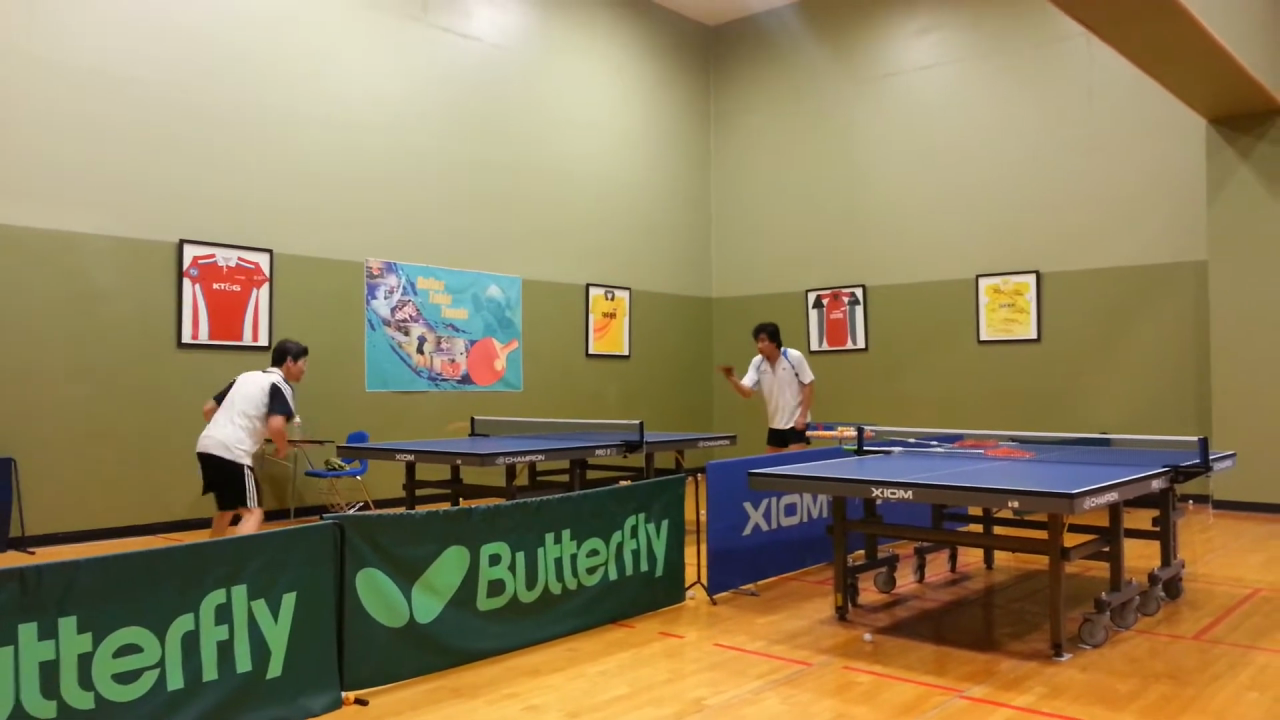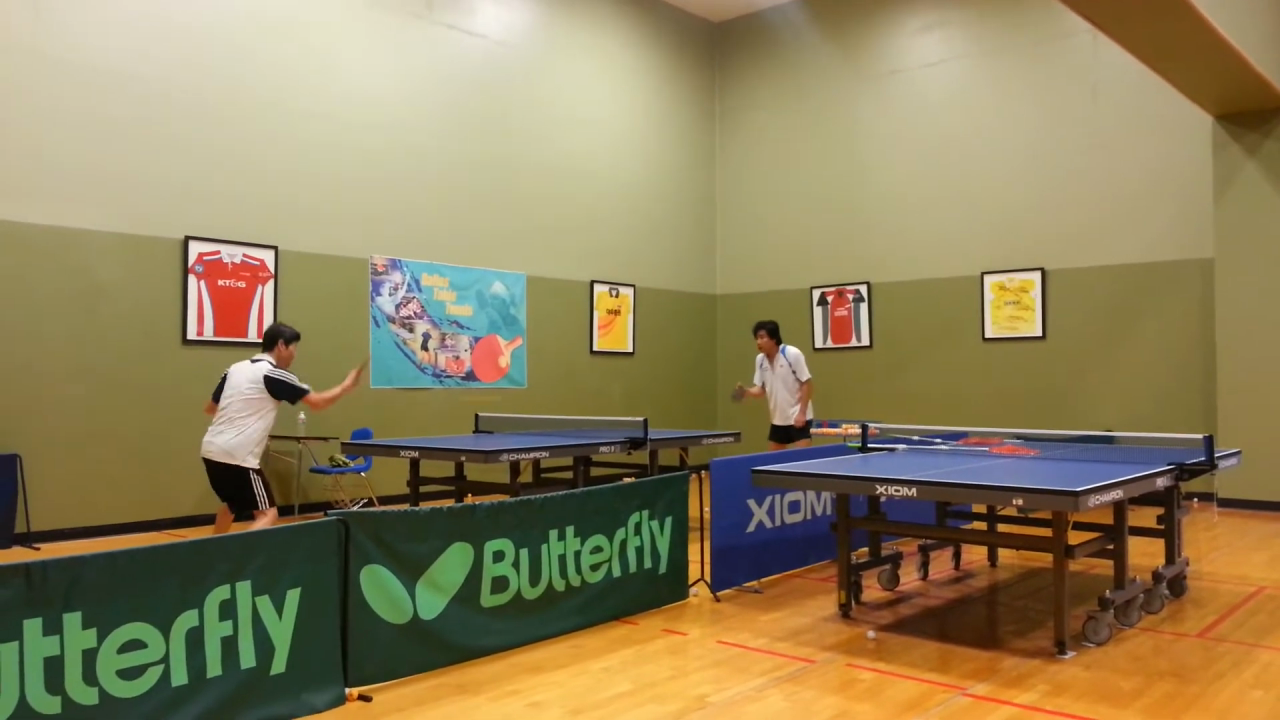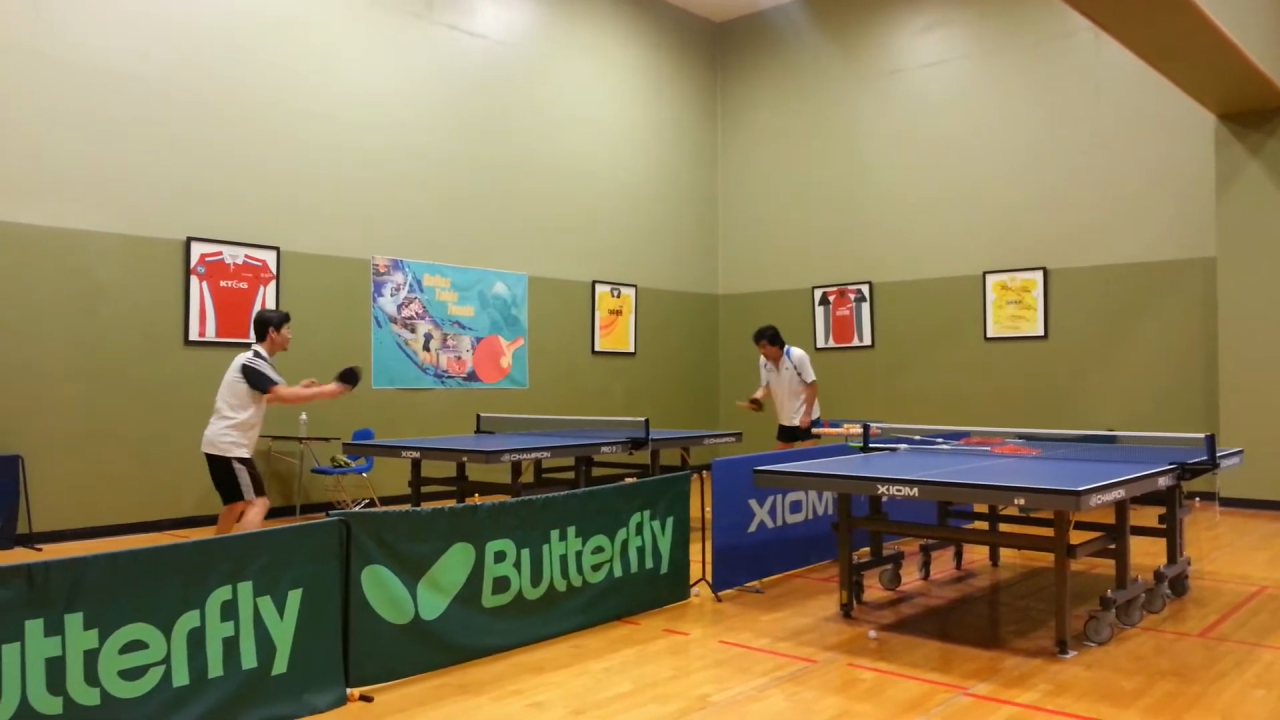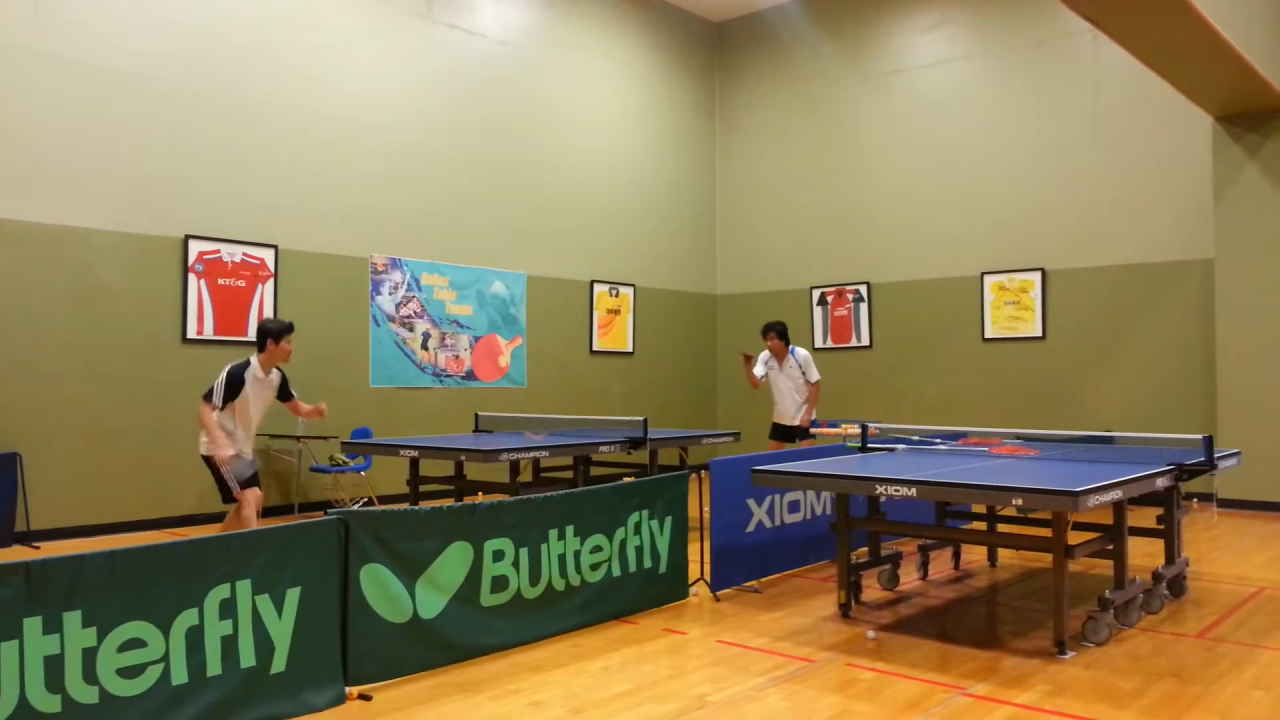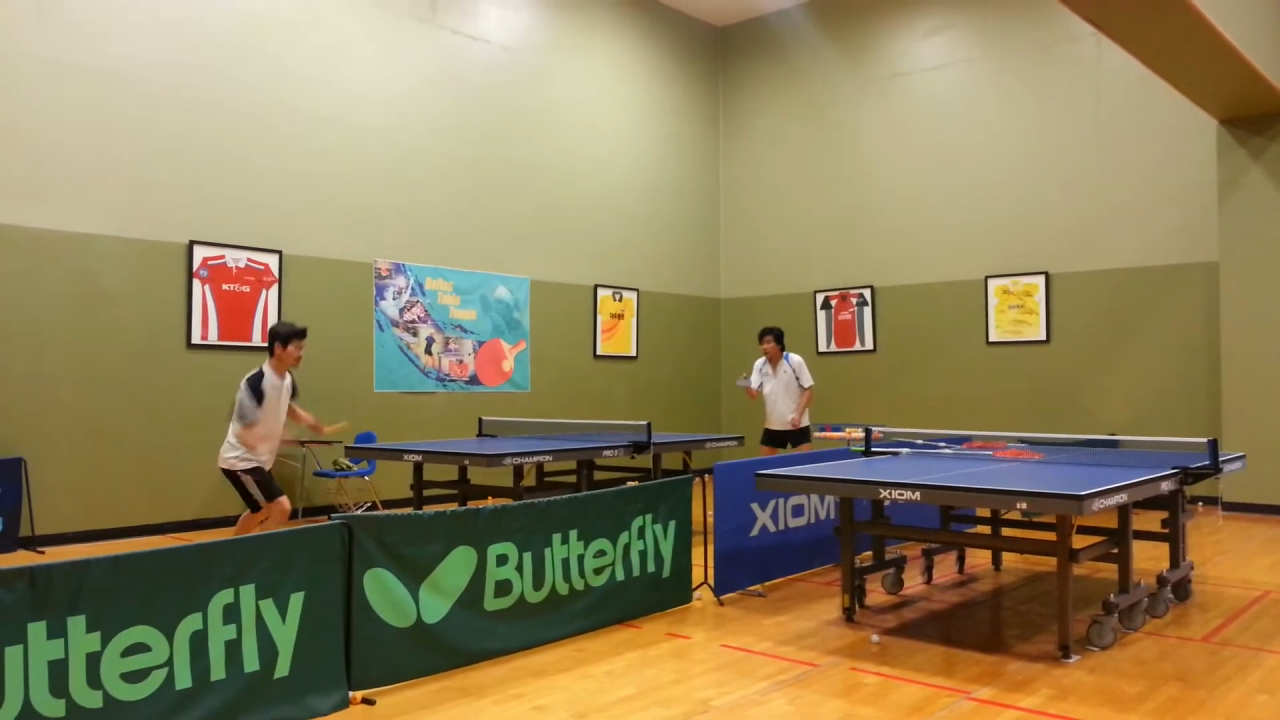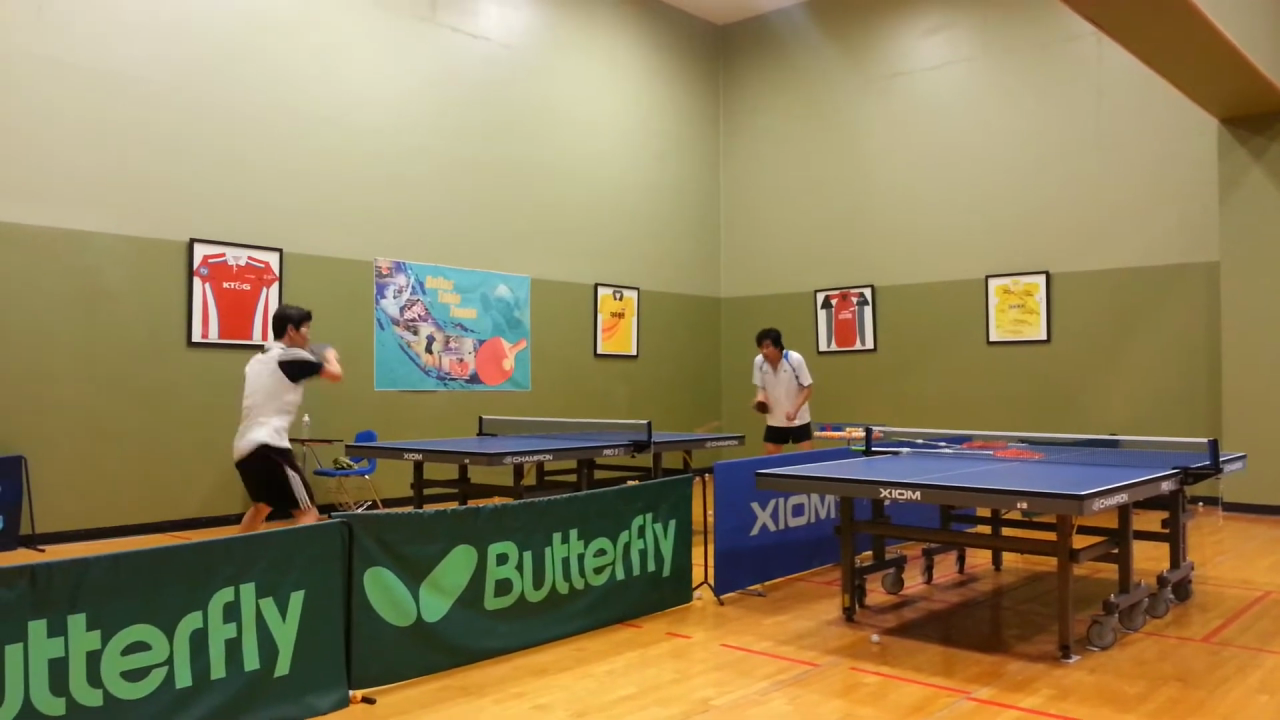
dt=0.3s
person 1, frame 1
left shoulder: (245, 377)
right shoulder: (281, 387)
left elbow: (208, 410)
right elbow: (276, 427)
right wrist: (281, 447)
left hip: (207, 447)
right hip: (231, 453)
left knee: (229, 505)
right knee: (253, 512)
person 1, frame 2
left shoulder: (235, 369)
right shoulder: (273, 375)
left elbow: (211, 407)
right elbow: (317, 401)
right wrist: (347, 384)
left hip: (211, 450)
right hip: (238, 456)
left knee: (233, 502)
right knee: (267, 514)
person 1, frame 3
left shoulder: (255, 361)
right shoulder: (253, 363)
right elbow: (282, 395)
left wrist: (298, 389)
right wrist: (323, 389)
left hip: (228, 444)
right hip: (228, 445)
left knee: (237, 502)
right knee: (258, 504)
person 1, frame 4
left shoulder: (277, 377)
right shoulder: (236, 374)
left elbow: (298, 408)
right elbow: (205, 411)
left wrist: (315, 410)
right wrist: (220, 445)
left hip: (242, 451)
right hip: (220, 449)
left knee: (249, 502)
right knee: (251, 497)
person 1, frame 5
left shoulder: (287, 379)
right shoulder: (254, 384)
left elbow: (288, 406)
right elbow: (247, 435)
left wrist: (306, 420)
left hip: (259, 460)
right hip: (240, 460)
left knee: (260, 511)
right knee: (281, 507)
person 1, frame 6
left shoulder: (258, 360)
right shoulder: (290, 357)
right elbow: (335, 374)
right wrist: (331, 356)
left hip: (246, 449)
right hip: (269, 448)
left knee: (262, 506)
right knee: (308, 514)
